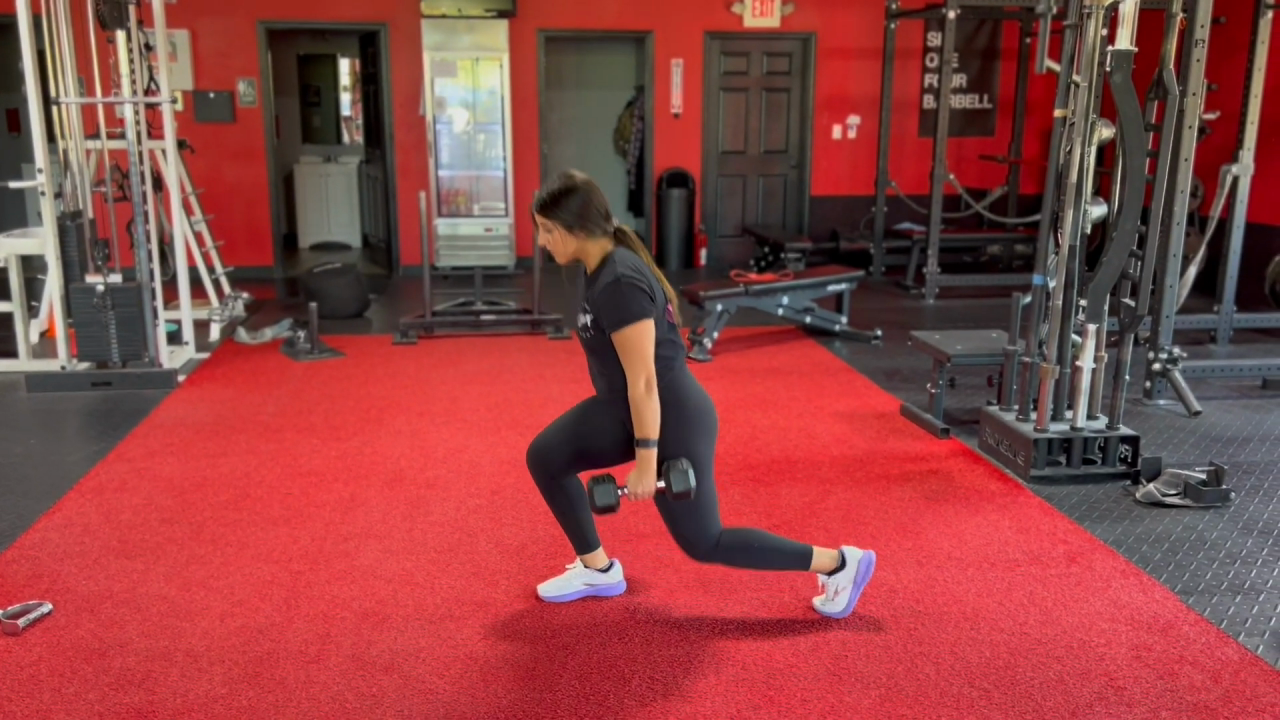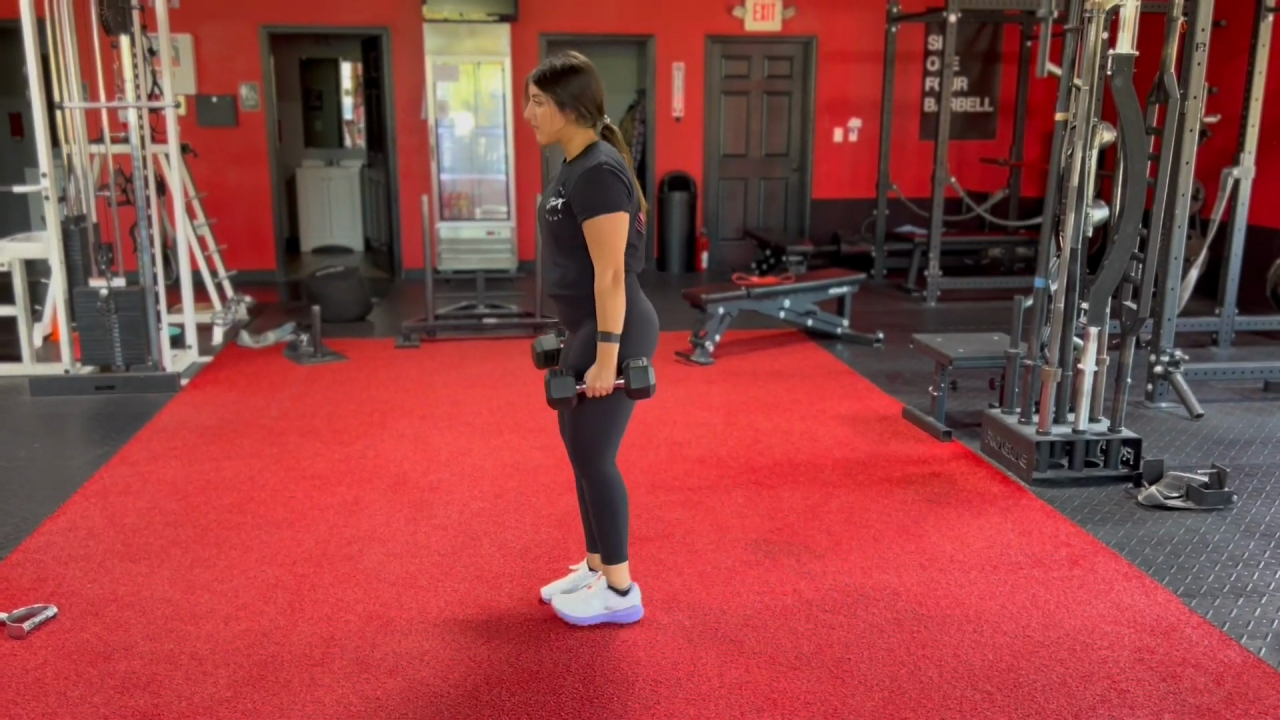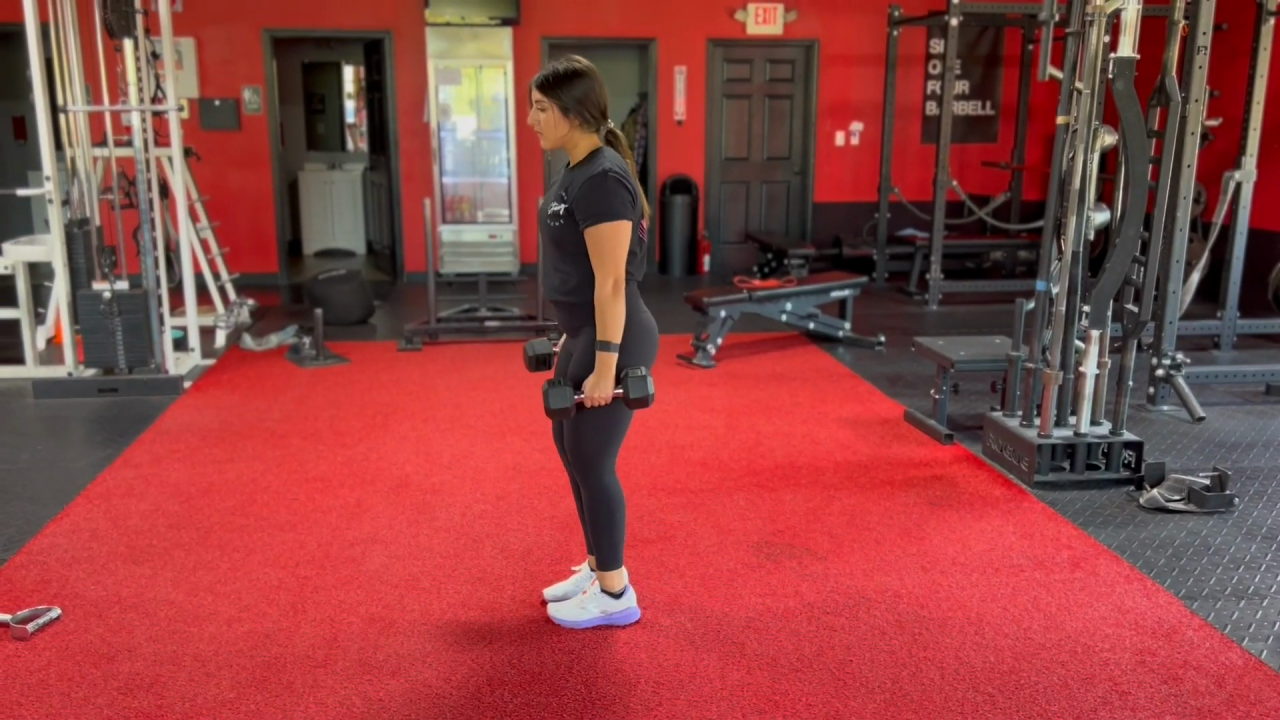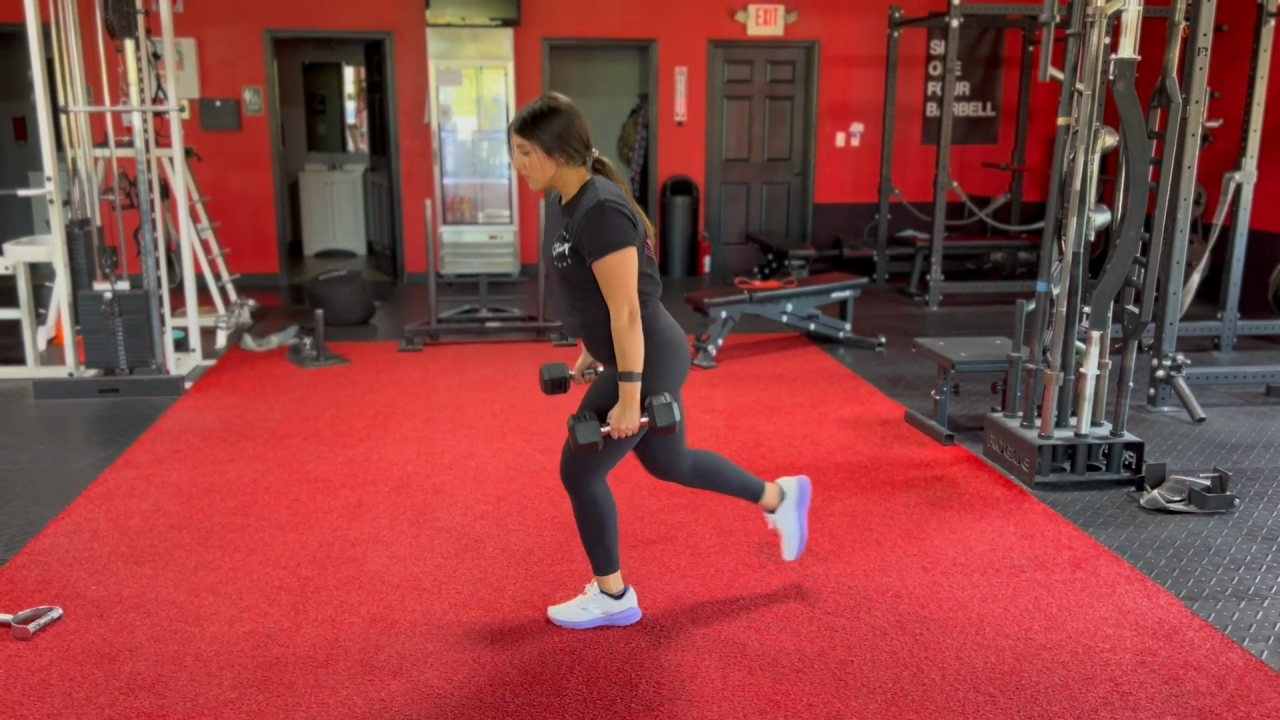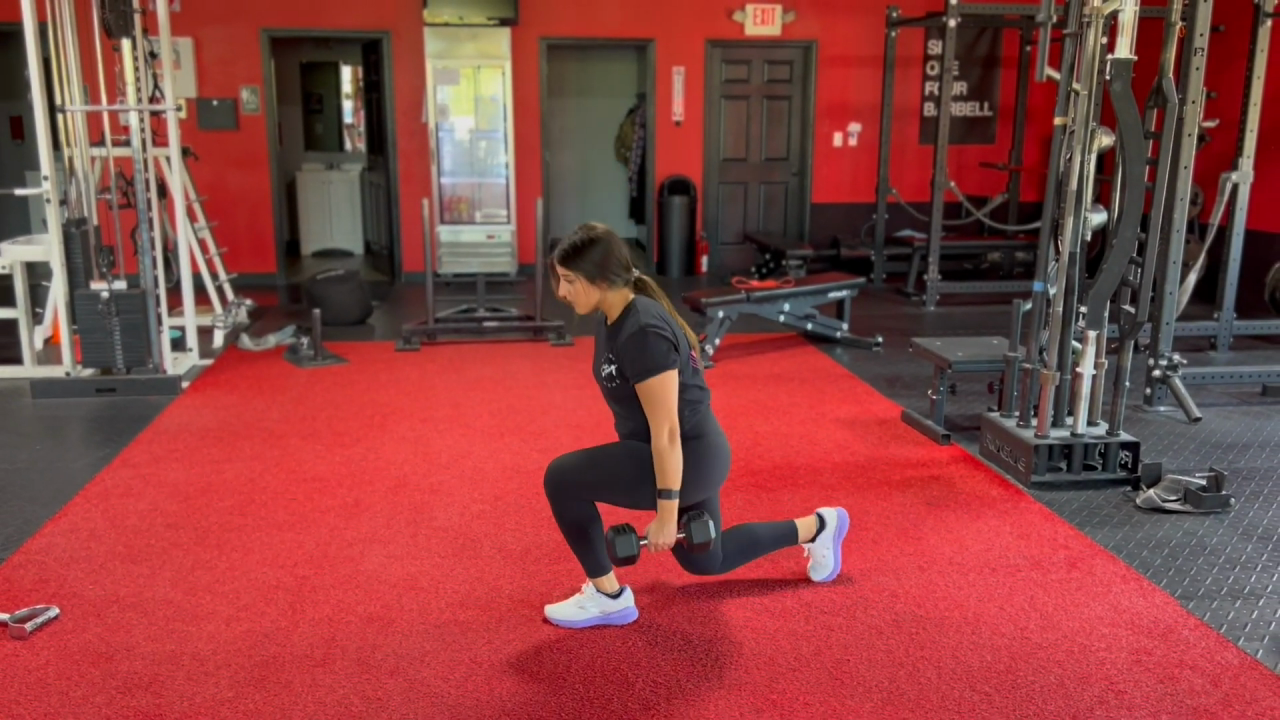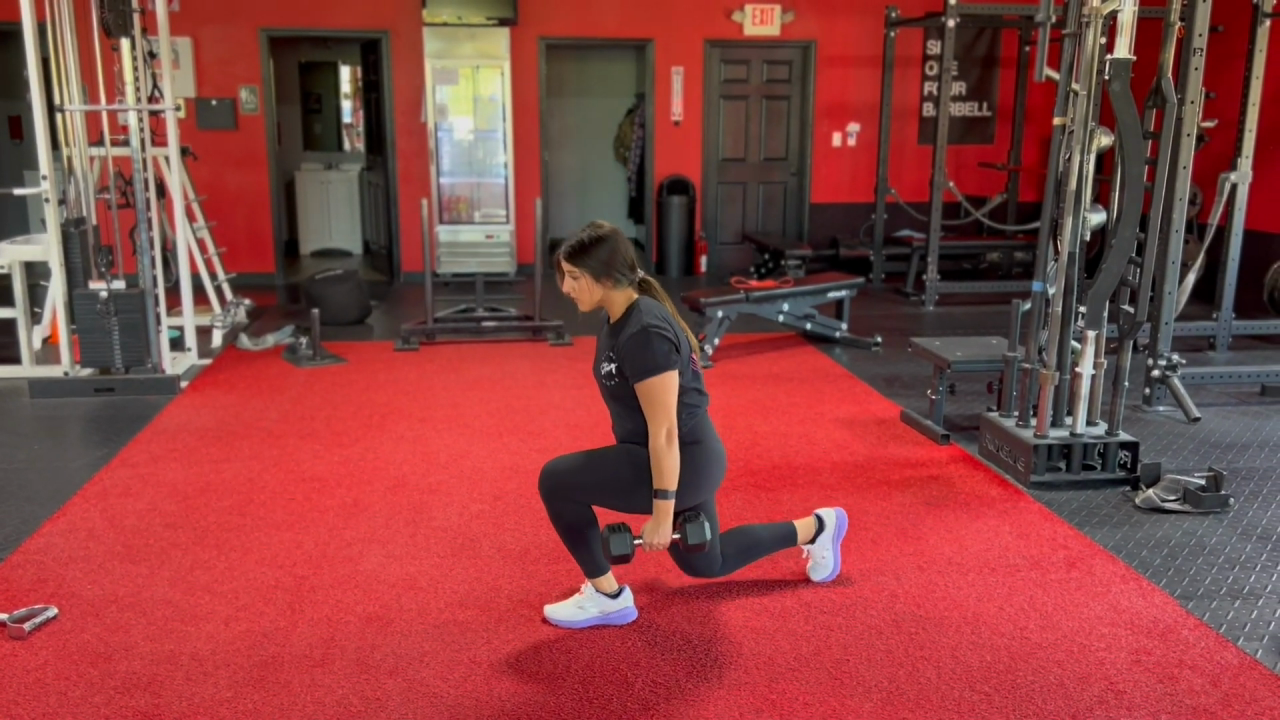
dt=0.5s
person 1, frame 1
left shoulder: (619, 284)
right shoulder: (602, 270)
left elbow: (645, 380)
left wrist: (646, 464)
right wrist: (611, 428)
left hip: (674, 417)
right hip: (634, 409)
left knee: (702, 541)
right knee: (545, 457)
left ankle: (840, 564)
right ankle: (595, 568)
person 1, frame 2
left shoulder: (599, 172)
right shoulder: (577, 166)
left elbow: (612, 274)
left wrist: (607, 358)
left hip: (614, 331)
right hip: (589, 327)
left knee: (591, 457)
right knee: (582, 451)
left ankle: (619, 590)
right ankle: (599, 570)
person 1, frame 3
left shoulder: (602, 180)
right shoulder: (579, 170)
left elbow: (612, 282)
left wrist: (604, 368)
left hip: (612, 341)
right hip: (589, 335)
left knee: (590, 461)
right knee: (573, 451)
left ankle: (614, 595)
right ankle: (598, 568)
person 1, frame 4
left shoulder: (600, 211)
right shoulder: (567, 202)
left elbow: (626, 311)
left wrist: (628, 397)
right wrist: (589, 352)
left hip: (647, 360)
right hip: (635, 356)
left knee: (580, 470)
right knee: (666, 459)
left ankle: (613, 596)
right ankle: (779, 498)
person 1, frame 5
left shoulder: (642, 334)
right shoulder: (616, 317)
left elbow: (666, 431)
left wrist: (666, 512)
right wrist: (630, 465)
left hip: (691, 457)
right hip: (686, 453)
left knee: (563, 479)
right knee: (705, 558)
left ankle: (608, 596)
right ankle: (819, 527)
person 1, frame 6
left shoulder: (644, 334)
right shoulder: (620, 318)
left elbow: (664, 432)
left wrist: (661, 514)
right wrist: (629, 469)
left hip: (686, 462)
right hip: (682, 458)
left knee: (557, 481)
right knee: (705, 562)
left ankle: (607, 596)
right ankle: (818, 528)
